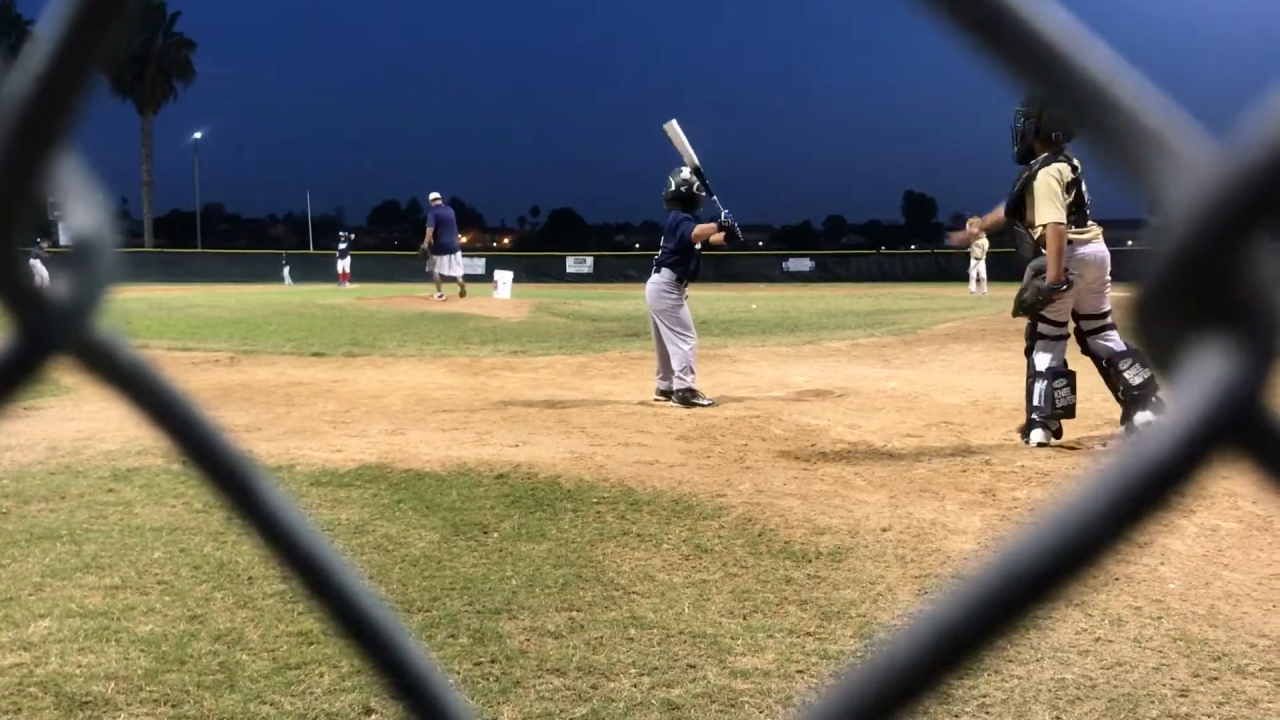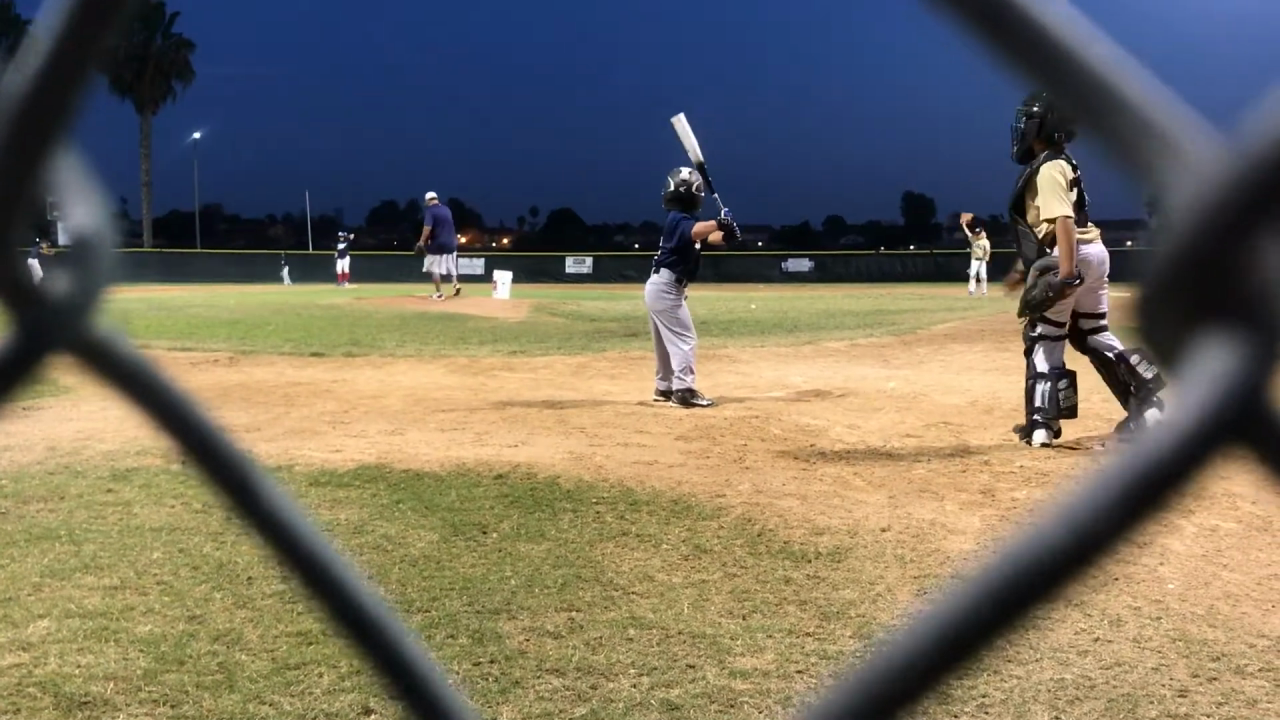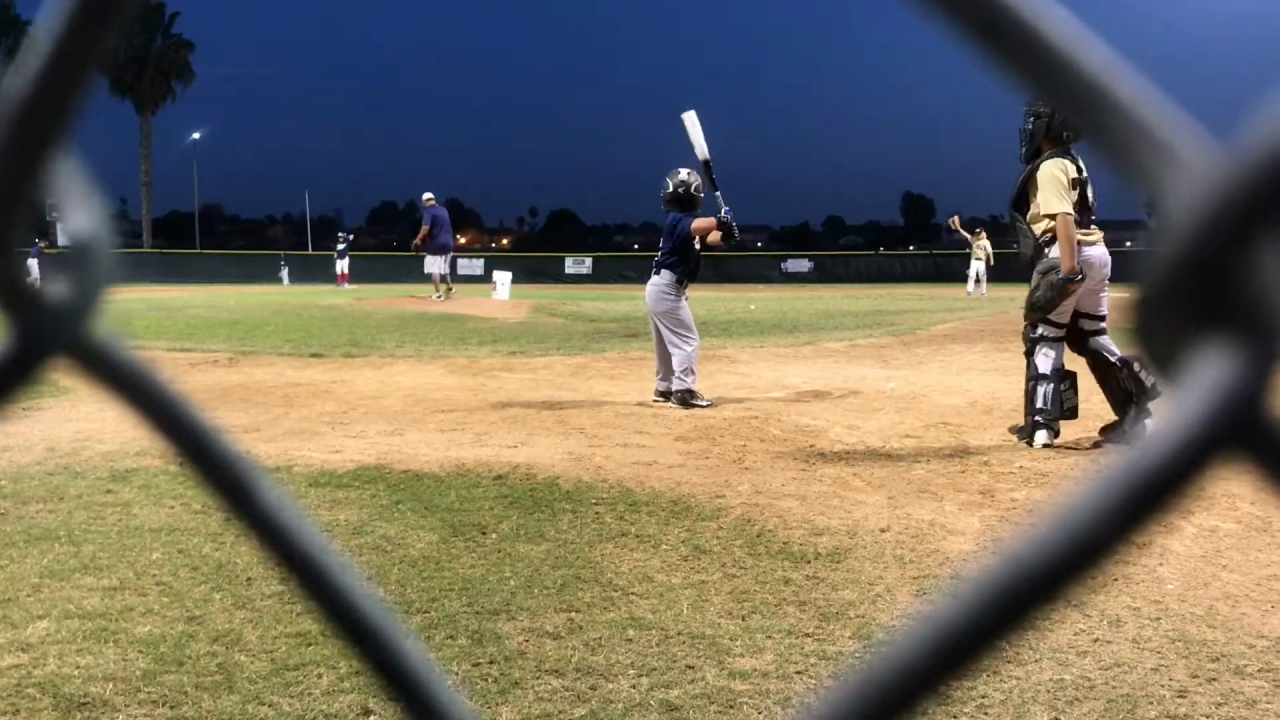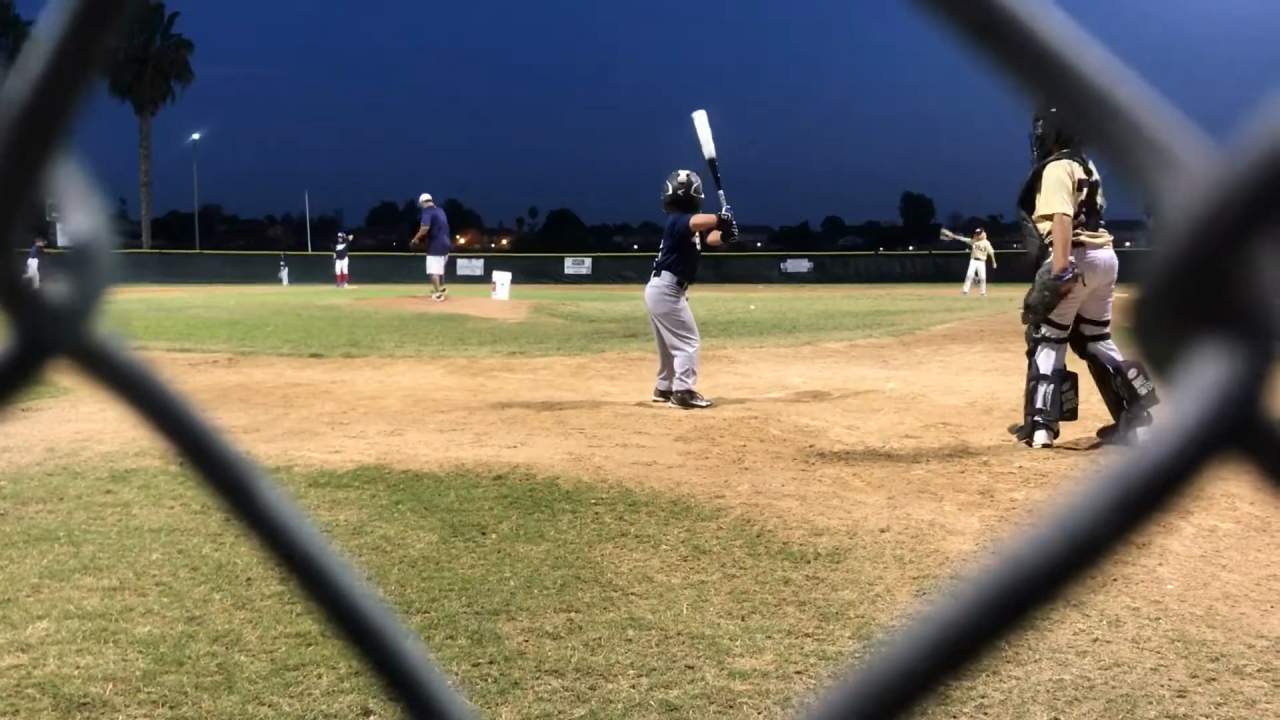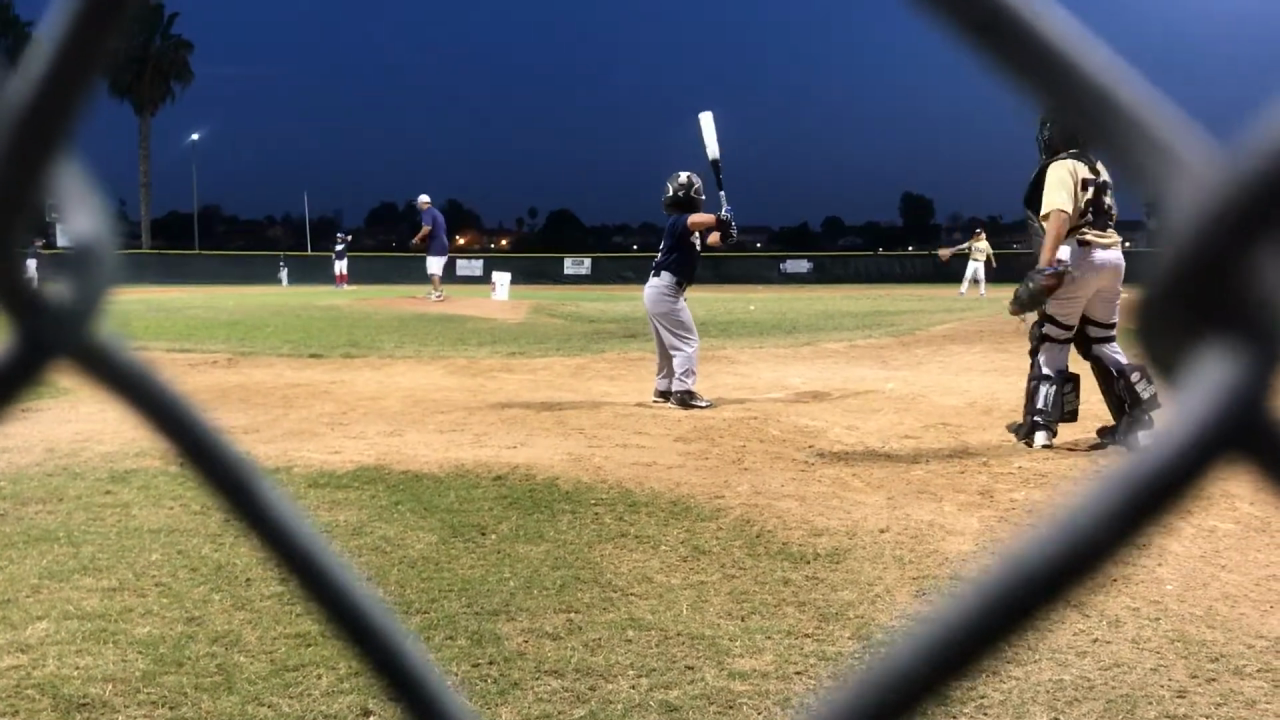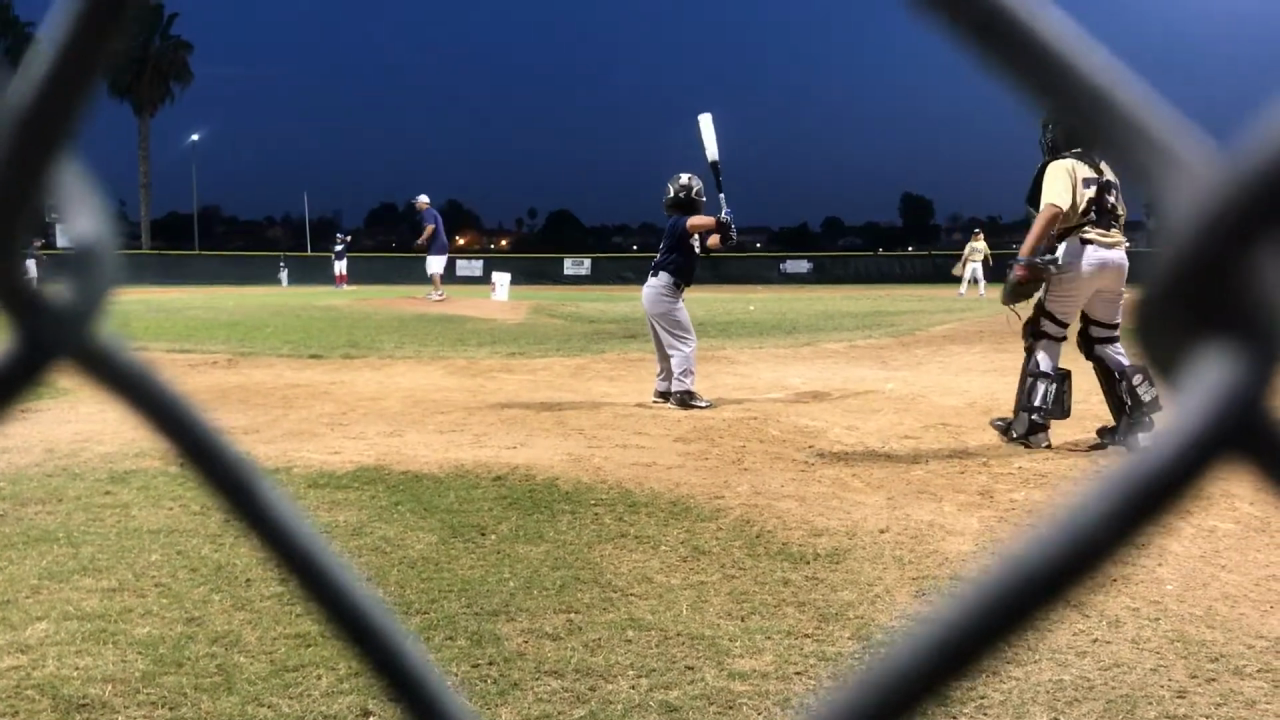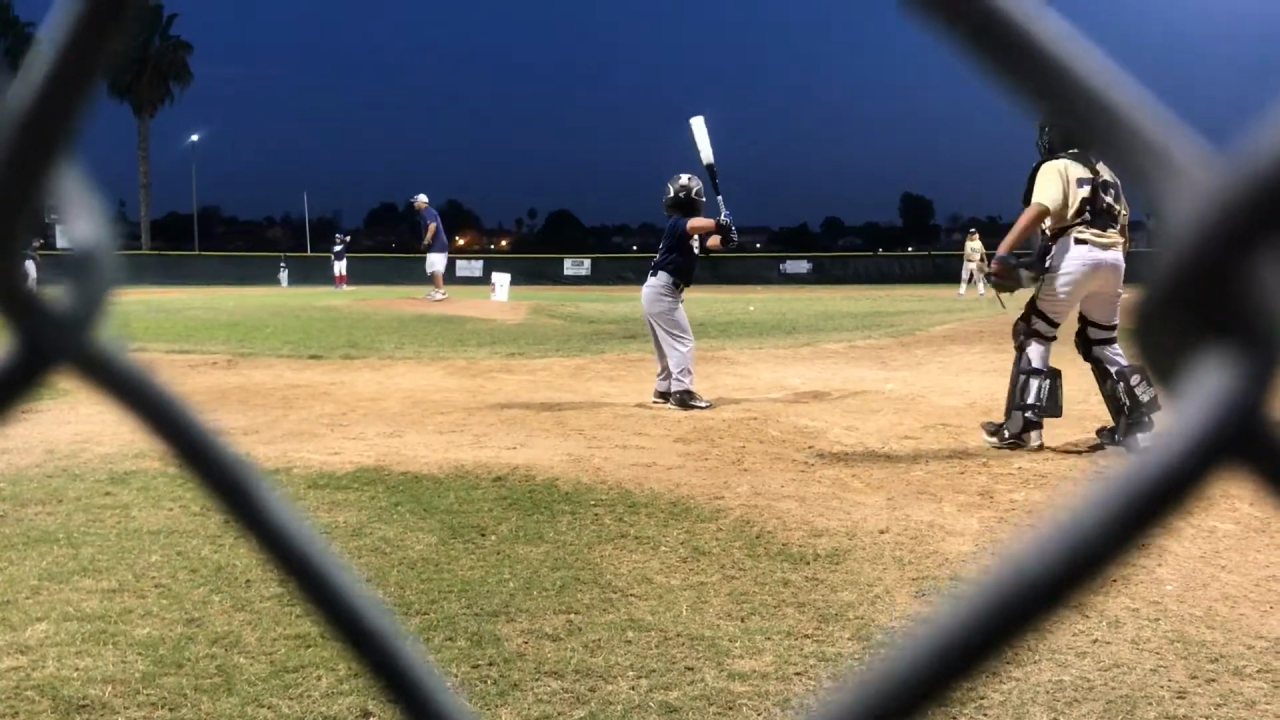
dt=0.1s
person 1, frame 1
left shoulder: (1045, 173)
right shoulder: (1065, 160)
left elbow: (1055, 227)
right elbow: (1015, 210)
left wrist: (1055, 277)
right wrist: (975, 230)
left hip: (1069, 257)
right hip: (1095, 250)
left knee: (1046, 341)
right knee: (1102, 334)
left ankle: (1042, 425)
right ankle: (1143, 405)
person 1, frame 2
left shoulder: (1048, 169)
right shoulder: (1061, 162)
left elbow: (1062, 222)
right elbow: (1041, 218)
left wrist: (1067, 273)
right wrist: (1023, 267)
left hip: (1067, 259)
right hip: (1094, 252)
left knee: (1044, 339)
right knee: (1095, 335)
left ankle: (1043, 423)
right ankle: (1144, 406)
person 1, frame 3
left shoulder: (1050, 167)
right shoulder: (1074, 164)
left elbow: (1065, 218)
left wrist: (1068, 269)
left hip: (1070, 257)
right hip: (1098, 253)
left knee: (1044, 338)
right knee: (1094, 337)
left ankle: (1042, 424)
right ankle: (1135, 414)
person 1, frame 4
left shoulder: (1055, 168)
right shoulder: (1085, 166)
left elbow: (1062, 220)
left wrist: (1060, 269)
left hip: (1076, 258)
right hip: (1104, 255)
left knee: (1046, 340)
right knee: (1096, 341)
left ankle: (1041, 425)
right ankle: (1132, 420)
person 1, frame 5
left shoulder: (1062, 167)
right shoulder: (1099, 170)
left elbow: (1059, 216)
left wrist: (1045, 265)
left hip: (1081, 256)
right hip: (1112, 257)
left knee: (1050, 340)
right knee: (1102, 341)
left ankle: (1039, 425)
right ankle: (1134, 423)
person 1, frame 6
left shoulder: (1061, 167)
right shoulder: (1105, 170)
left elbow: (1050, 212)
left wrist: (1023, 259)
left hip: (1080, 255)
right hip: (1116, 256)
left knee: (1045, 336)
right knee: (1105, 342)
left ankle: (1031, 426)
right ankle: (1135, 423)
person 1, frame 7
left shoulder: (1056, 168)
right shoulder: (1106, 173)
left elbow: (1037, 210)
right elbow: (1123, 230)
left wrist: (1002, 252)
right wrist: (1114, 280)
left hip: (1076, 255)
right hip: (1113, 258)
left knee: (1035, 336)
right knee: (1104, 344)
left ankle: (1023, 426)
right ankle: (1136, 426)
person 2, frame 1
left shoulder: (681, 219)
right shoulder: (681, 219)
left elbow: (708, 237)
right elbow: (696, 234)
left wrist: (727, 235)
right wrist: (720, 224)
left hip: (661, 286)
right hip: (667, 287)
left knee: (668, 340)
right knee: (684, 339)
left ankle: (665, 387)
right ankle: (683, 391)
person 2, frame 2
left shoulder: (680, 219)
right shoulder: (679, 219)
left elbow: (707, 237)
right elbow: (696, 232)
left wrist: (726, 235)
right wrist: (719, 222)
left hip: (661, 287)
right hip: (666, 288)
left knee: (667, 340)
right knee: (684, 339)
left ankle: (665, 388)
right ankle: (683, 391)
person 2, frame 3
left shoulder: (680, 220)
right shoulder: (678, 220)
left elbow: (707, 237)
right elbow: (697, 227)
left wrist: (725, 235)
right wrist: (720, 221)
left hip: (661, 288)
right hip: (667, 289)
left knee: (669, 342)
right knee: (687, 340)
left ankle: (664, 388)
right ankle: (683, 392)
person 2, frame 4
left shoulder: (682, 221)
right shoulder: (678, 220)
left elbow: (707, 237)
right elbow: (697, 222)
left wrist: (724, 234)
right wrist: (720, 218)
left hip: (661, 289)
right hip: (667, 290)
left knee: (671, 342)
right knee: (688, 341)
left ankle: (664, 388)
right ankle: (683, 393)
person 2, frame 5
left shoulder: (689, 227)
right shoulder: (678, 222)
left elbow: (708, 238)
right elbow: (695, 221)
left wrist: (724, 235)
right wrist: (719, 219)
left hip: (660, 290)
right hip: (665, 291)
left knee: (670, 342)
right knee: (687, 342)
left ankle: (664, 388)
right ankle: (682, 393)
person 2, frame 6
left shoulder: (692, 230)
right shoulder: (678, 223)
left elbow: (708, 241)
right elbow: (694, 223)
left wrist: (724, 238)
right wrist: (718, 221)
left hip: (659, 291)
right hip: (663, 291)
left knee: (668, 343)
right knee: (684, 342)
left ankle: (664, 389)
right ankle: (682, 393)
person 2, frame 7
left shoulder: (689, 229)
right shoulder: (677, 223)
left elbow: (709, 241)
right elbow: (695, 225)
left wrist: (725, 239)
right wrist: (718, 223)
left hip: (660, 291)
right hip: (661, 291)
left knee: (668, 342)
right knee: (682, 341)
left ankle: (664, 389)
right ankle: (681, 393)
